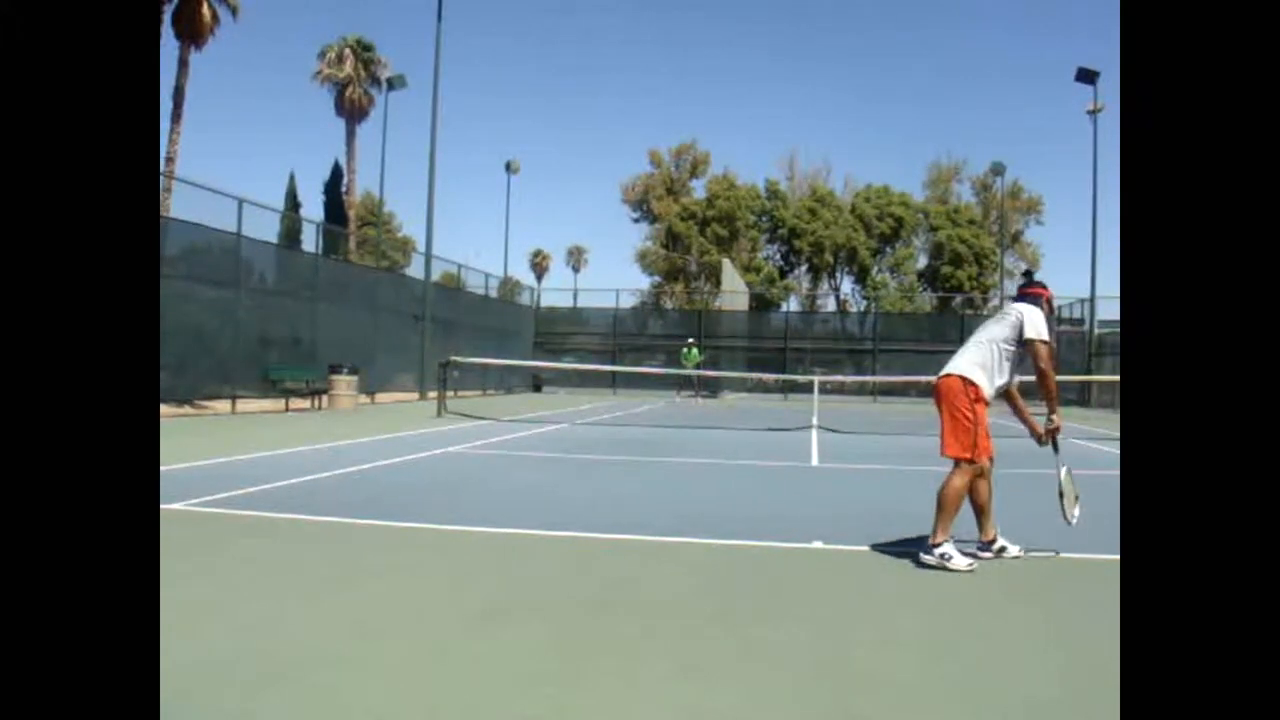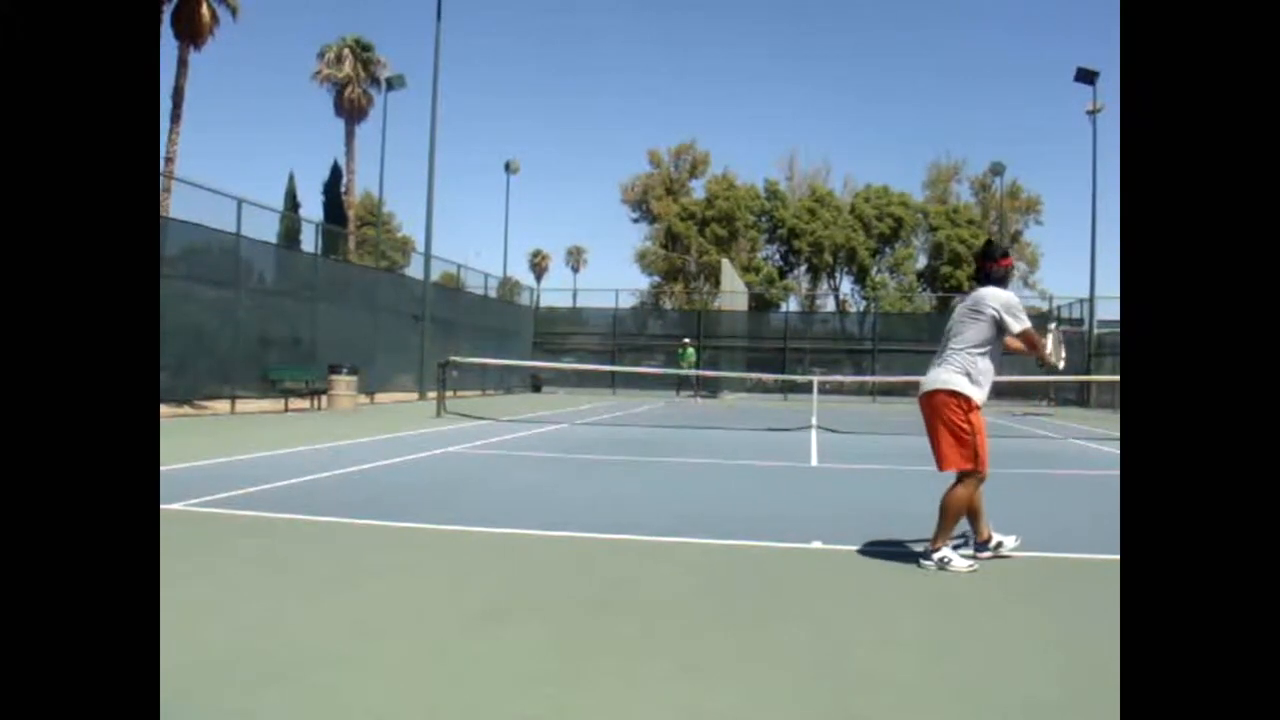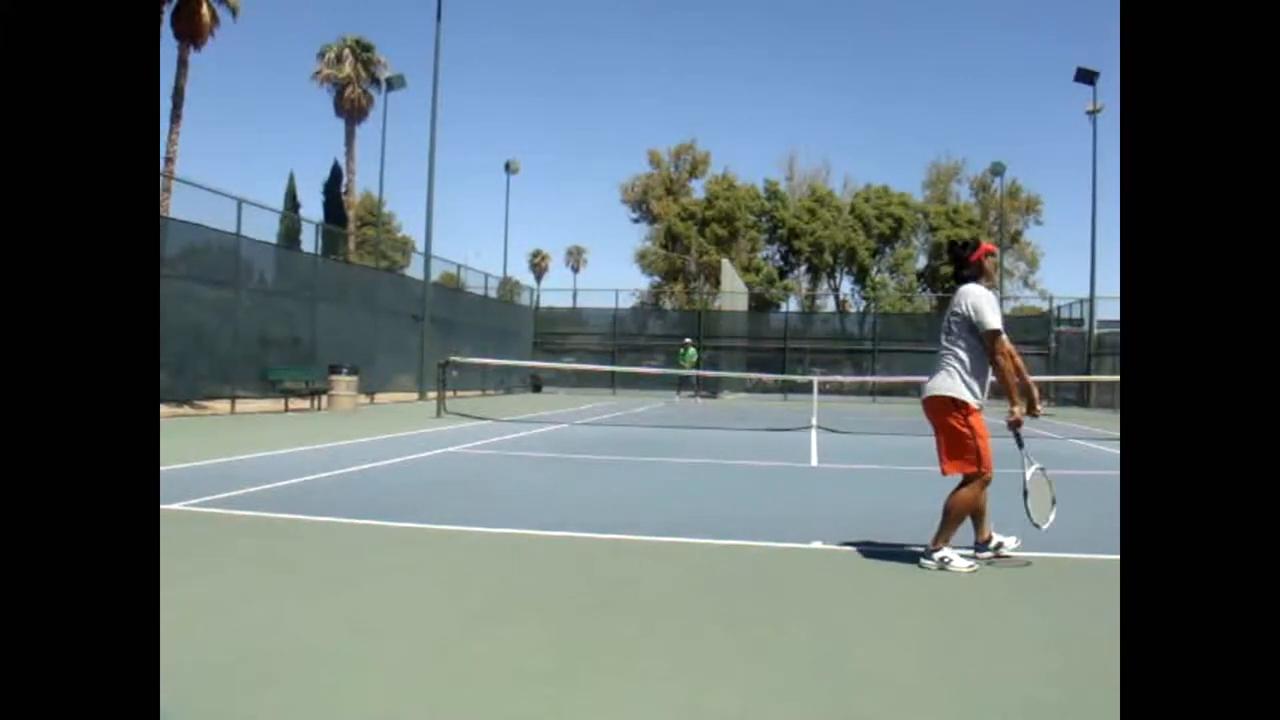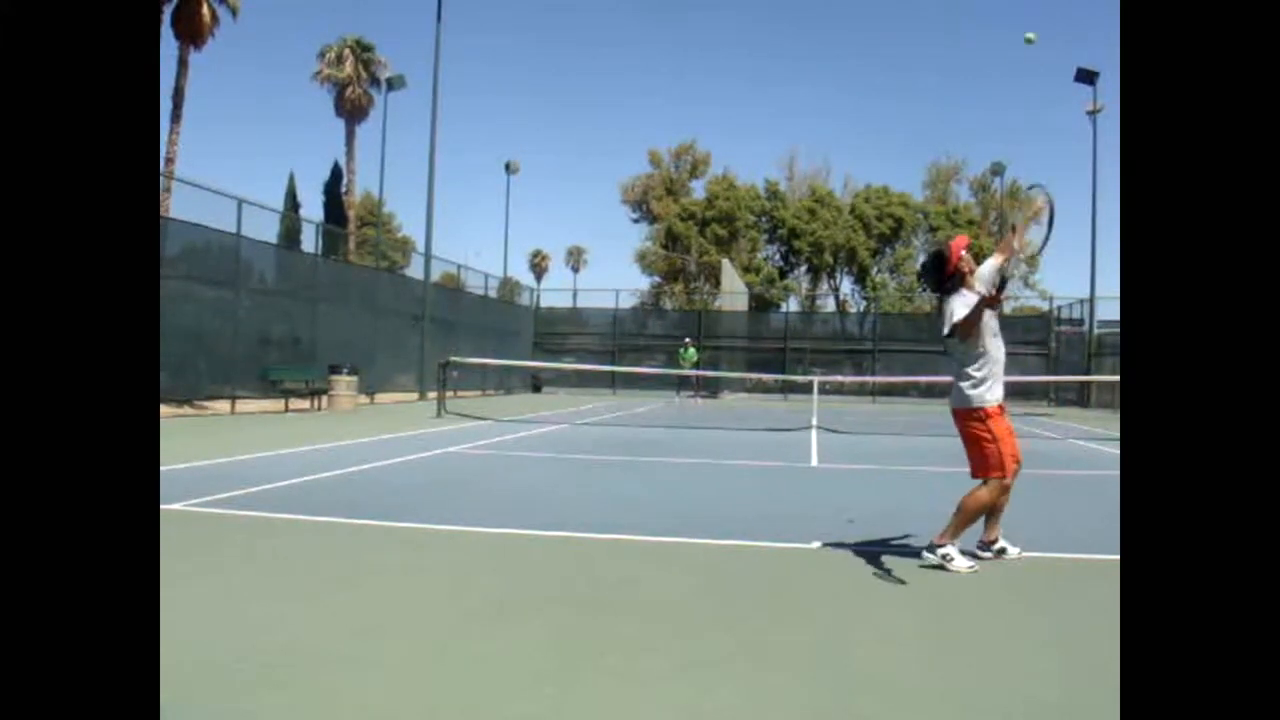
dt=0.5s
person 1, frame 1
left shoulder: (1011, 324)
right shoulder: (1031, 312)
left elbow: (1009, 389)
right elbow: (1043, 365)
left wrist: (1034, 427)
right wrist: (1053, 413)
left hip: (962, 385)
right hip: (964, 383)
left knee: (983, 465)
right knee: (967, 465)
left ankle: (988, 540)
right ankle: (937, 544)
person 1, frame 2
left shoulder: (971, 300)
right shoulder: (1004, 299)
right elbow: (1033, 342)
left wrist: (1029, 348)
right wrist: (1043, 355)
left hip: (936, 391)
right hip: (954, 394)
left knee: (972, 472)
right knee: (973, 473)
left ankle: (984, 539)
right ankle: (936, 550)
person 1, frame 3
left shoulder: (970, 296)
right shoulder: (980, 295)
left elbow: (1006, 347)
right elbow: (998, 355)
left wrist: (1028, 385)
right wrist: (1016, 403)
left hip: (947, 396)
right hip: (954, 398)
left knee: (977, 474)
right knee: (979, 475)
left ankle: (985, 540)
right ankle: (937, 549)
person 1, frame 4
left shoulder: (981, 279)
right shoulder: (959, 301)
left elbow: (1003, 252)
right elbow: (964, 325)
left wrist: (1022, 220)
right wrist: (980, 305)
left hip: (991, 402)
right hip: (976, 405)
left knee: (1011, 468)
right knee: (999, 481)
left ankle: (991, 540)
right ankle: (941, 545)
